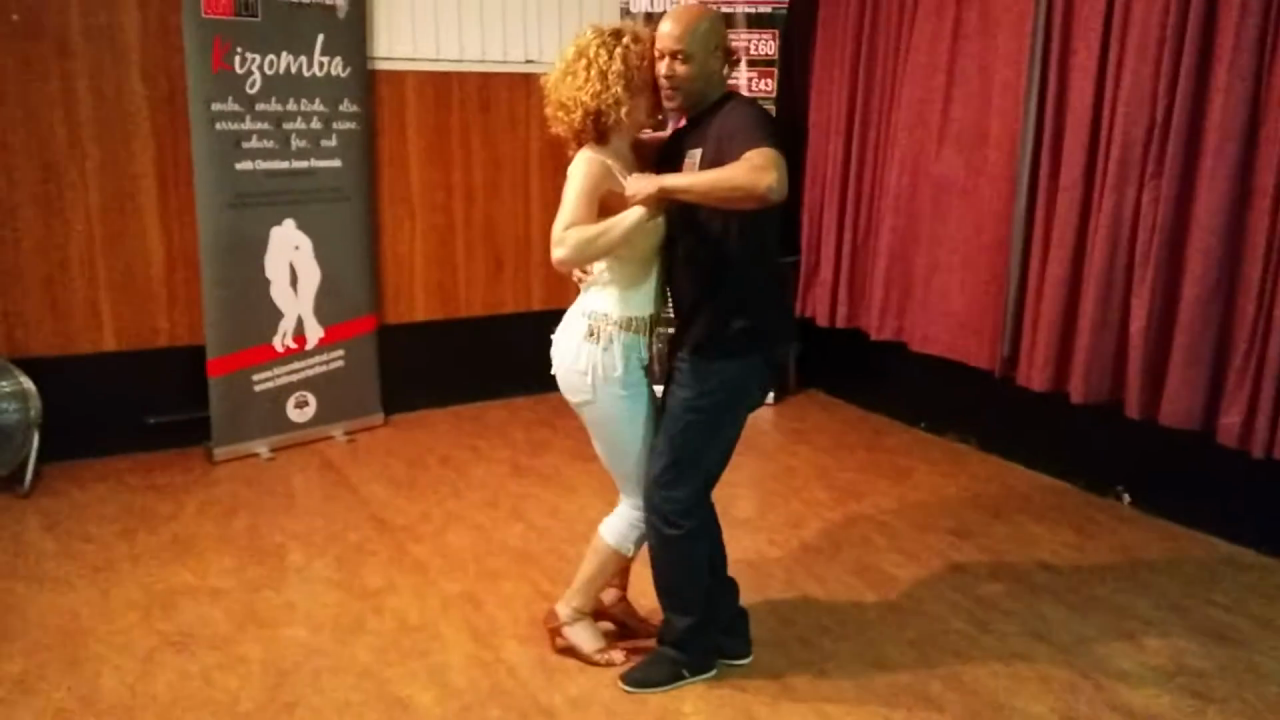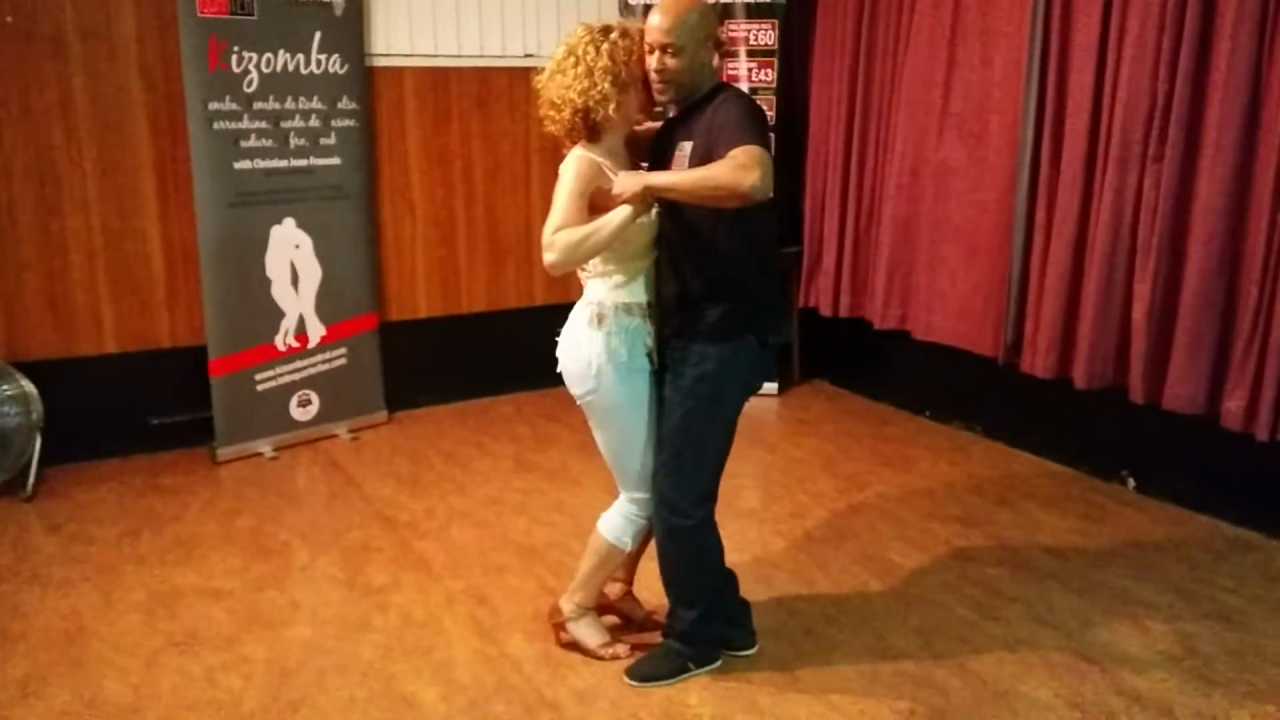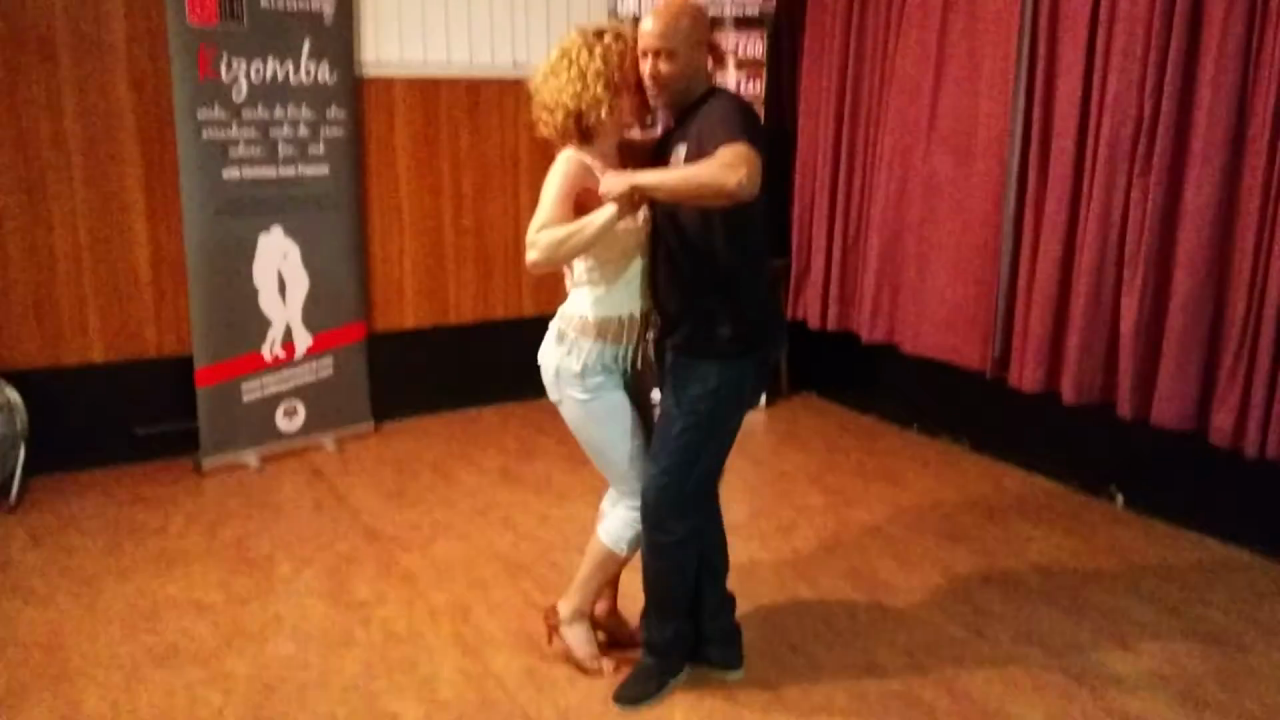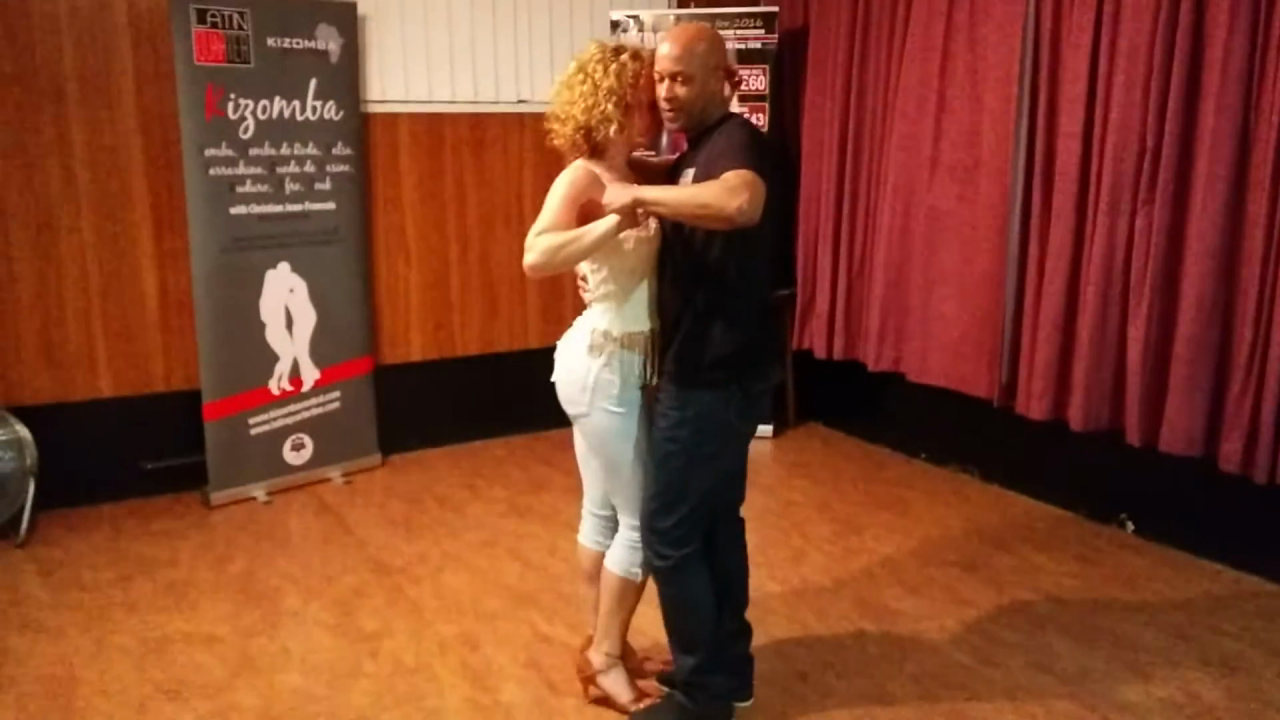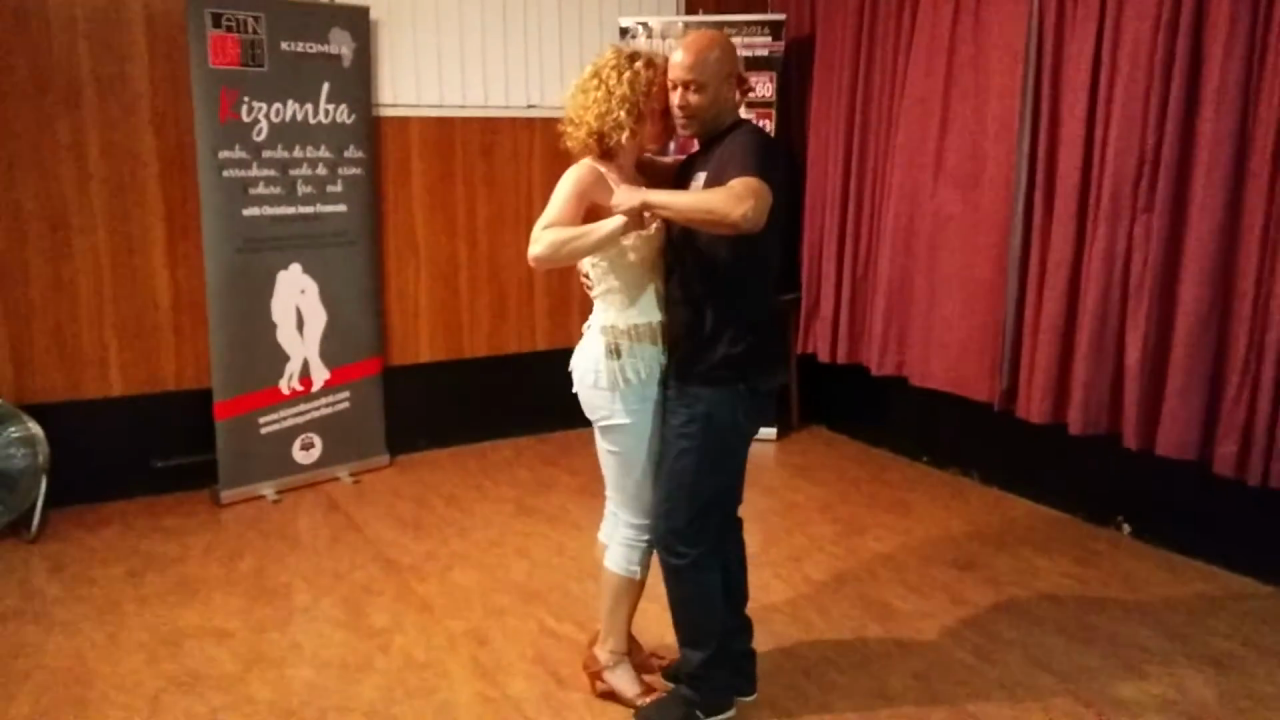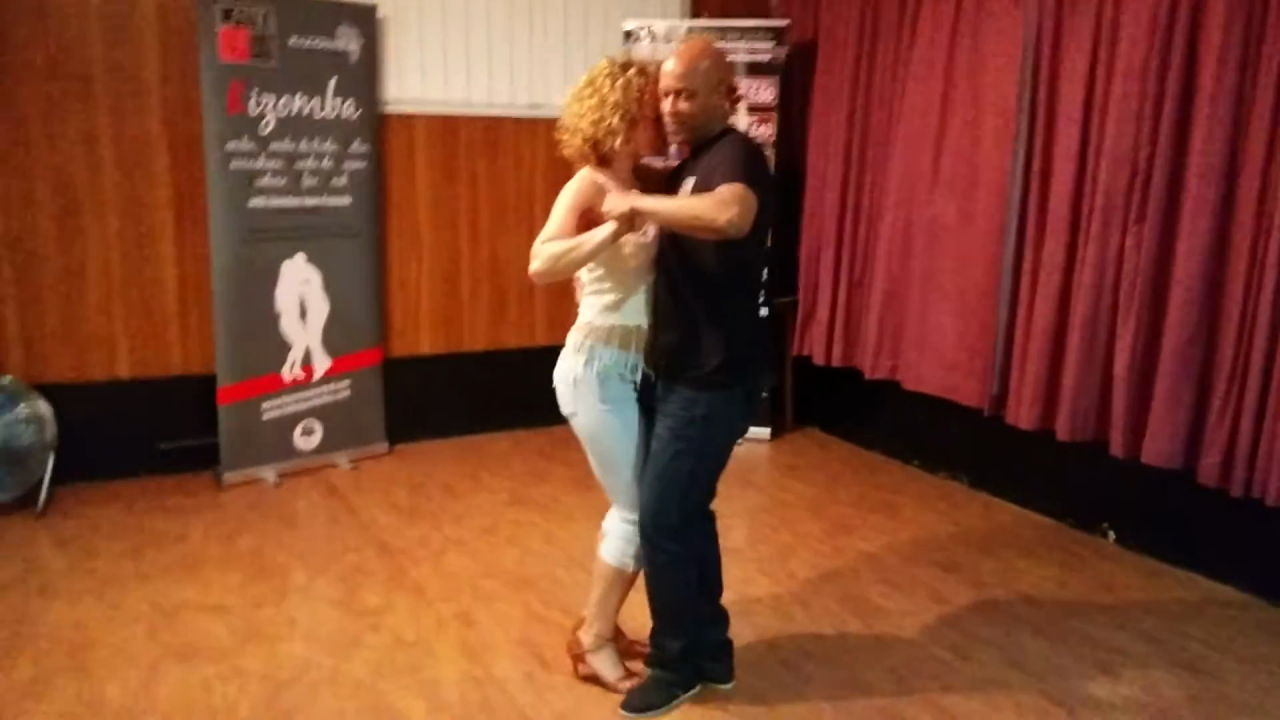
dt=0.4s
person 1, frame 1
left shoulder: (740, 121)
right shoulder: (682, 139)
left elbow: (768, 181)
right elbow: (675, 230)
left wrist: (663, 185)
left hip: (734, 344)
right hip: (703, 339)
left knee: (671, 495)
right knee: (683, 490)
left ankle: (691, 646)
right ankle: (721, 628)
person 1, frame 2
left shoulder: (731, 113)
right shoulder: (674, 128)
left elbow: (753, 180)
left wrist: (650, 182)
left hip: (727, 331)
right hip: (692, 328)
left knee: (677, 487)
right knee: (681, 482)
left ankle: (696, 637)
right ankle: (724, 620)
person 1, frame 3
left shoulder: (726, 117)
right shoulder: (676, 134)
left elbow: (739, 179)
left wrist: (636, 181)
left hip: (724, 347)
right hip: (694, 342)
left knee: (667, 500)
right knee: (690, 493)
left ankle: (668, 648)
right ankle: (714, 637)
person 1, frame 4
left shoulder: (737, 141)
right shoulder: (693, 157)
left elbow: (740, 204)
left wrist: (641, 195)
left hip: (716, 374)
right hip: (713, 367)
left knee: (668, 532)
right knee: (715, 522)
person 1, frame 5
left shoulder: (748, 148)
right shoulder: (697, 161)
left elbow: (744, 211)
left wrist: (647, 197)
left hip: (725, 373)
right hip: (705, 367)
left knee: (680, 528)
right knee: (712, 520)
right ankle: (729, 663)
person 1, frame 6
left shoulder: (736, 156)
right shoulder: (690, 166)
left elbow: (729, 217)
left wrist: (636, 202)
left hip: (713, 376)
right hip: (681, 369)
left knee: (663, 518)
right knee: (685, 512)
left ankle: (681, 663)
right ankle: (708, 650)
person 2, frame 1
left shoulder: (632, 159)
right shoulder: (592, 166)
right elbow: (564, 250)
right wrist: (645, 208)
left hip: (617, 344)
right hip: (600, 348)
left knee: (650, 481)
right knee: (644, 497)
left ankle: (611, 594)
right ankle: (570, 614)
person 2, frame 2
left shoulder: (630, 154)
right shoulder: (584, 165)
right elbow: (555, 254)
right wrist: (631, 207)
left hip: (631, 338)
right hip: (607, 341)
left knee: (657, 478)
right knee: (644, 493)
left ankle: (616, 589)
right ankle: (574, 609)
person 2, frame 3
left shoulder: (625, 158)
right shoulder: (575, 167)
right elbow: (538, 253)
right wrist: (617, 209)
left hip: (614, 351)
right hip: (583, 357)
left knee: (627, 489)
right knee: (644, 497)
left ankle: (599, 607)
right ankle: (571, 611)
person 2, frame 4
left shoulder: (630, 175)
right shoulder: (581, 179)
right elbow: (536, 257)
right wrist: (618, 221)
left hip: (607, 360)
right hip: (605, 365)
left knee: (603, 511)
right knee: (640, 521)
left ankle: (603, 642)
right ankle: (604, 660)
person 2, frame 5
left shoulder: (641, 177)
right shoulder: (587, 177)
right elbow: (540, 250)
right wrist: (624, 222)
left hip: (634, 360)
right hip: (619, 363)
left knee: (625, 510)
right knee: (637, 519)
left ankle: (615, 639)
right ankle: (609, 658)
person 2, frame 6
left shoulder: (638, 184)
right shoulder: (588, 186)
right elbow: (541, 265)
right wrist: (614, 229)
left hip: (628, 368)
right hip: (597, 368)
left knee: (632, 503)
right knee: (640, 511)
left ankle: (598, 625)
right ankle: (593, 640)
